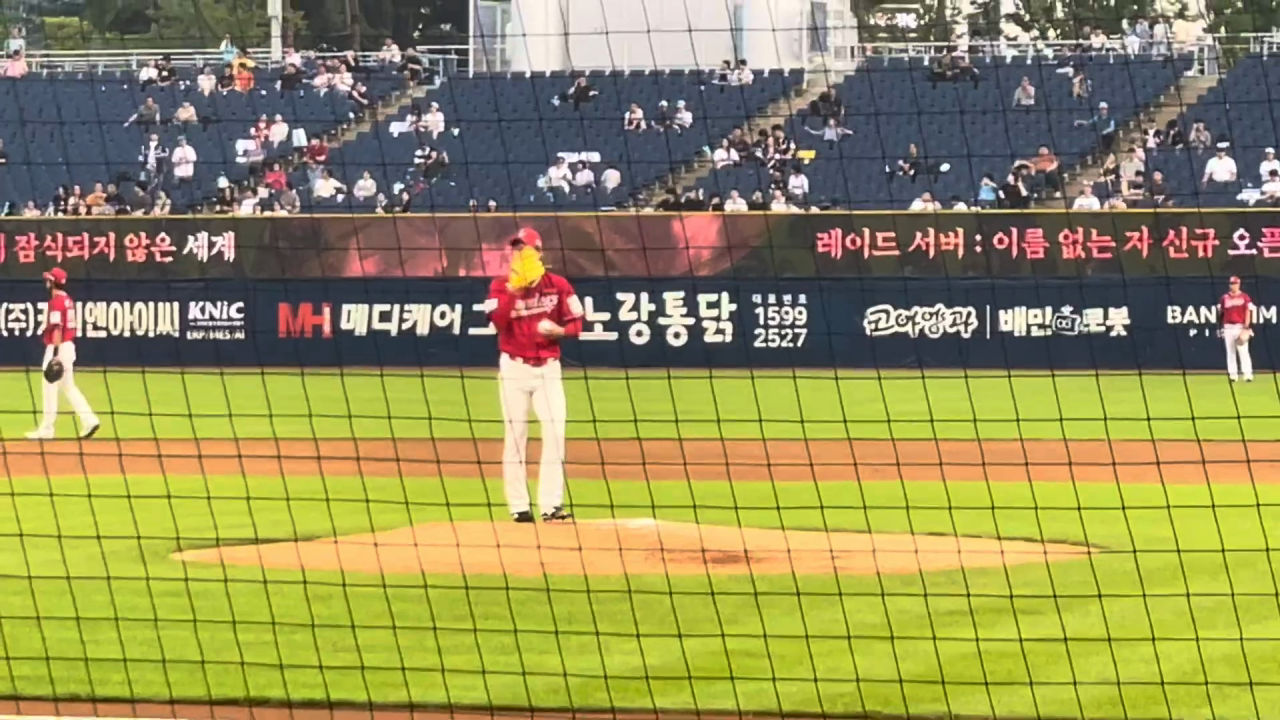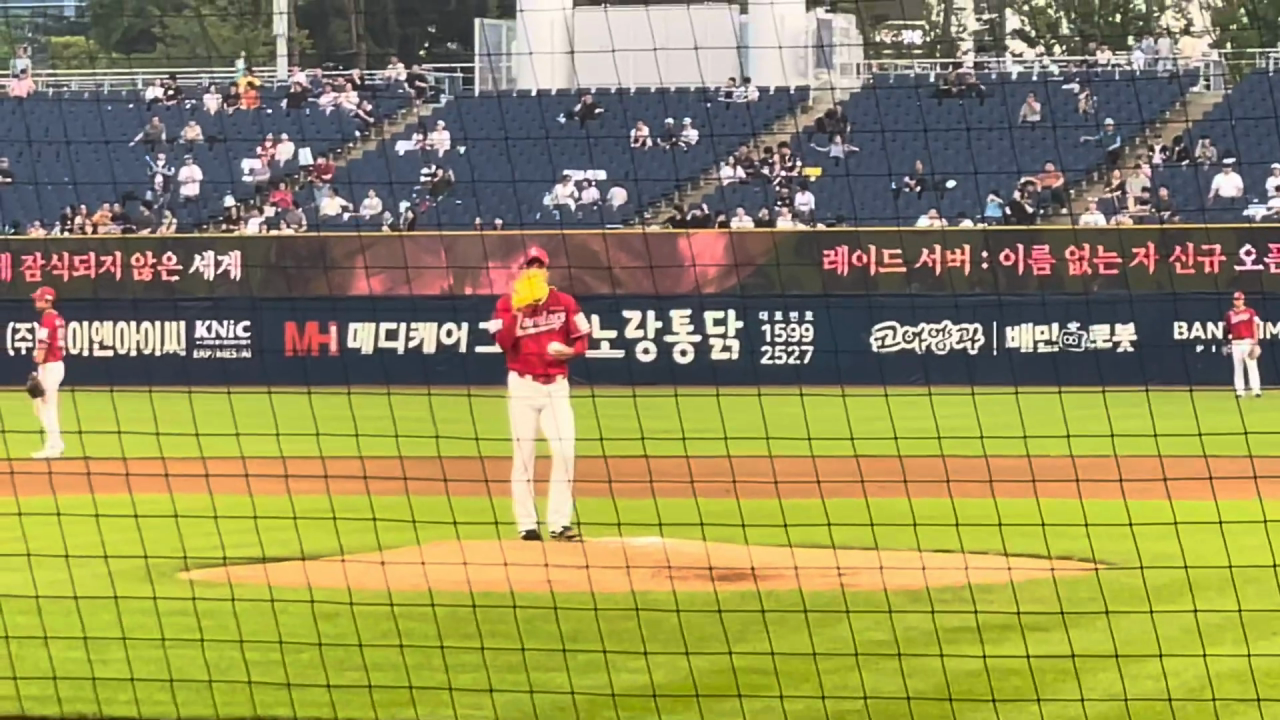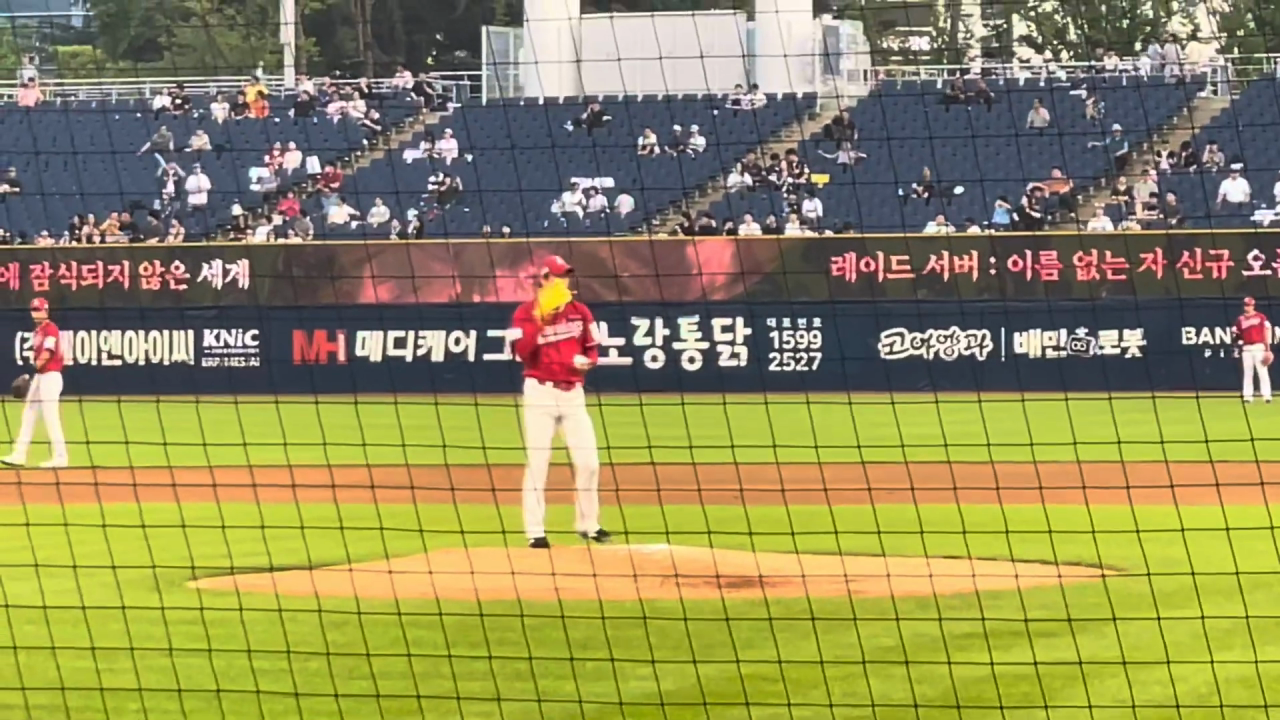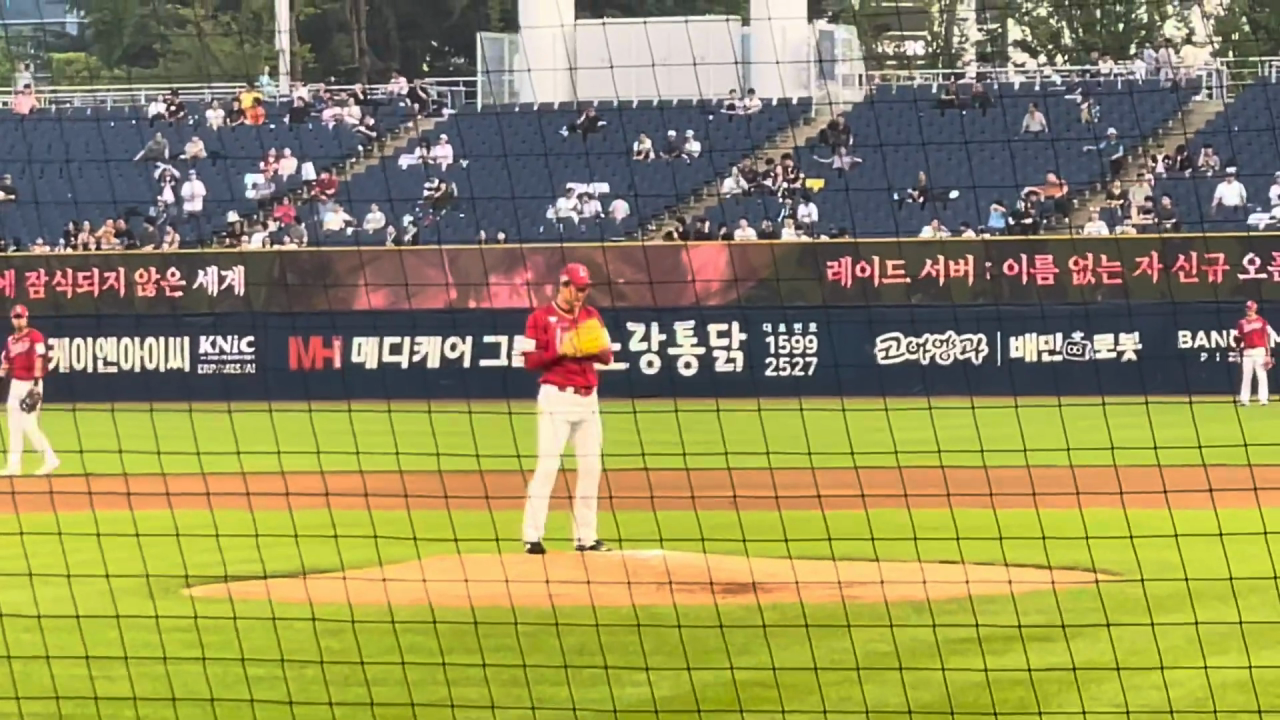
dt=0.3s
person 1, frame 1
left shoulder: (558, 285)
right shoulder: (500, 285)
left elbow: (576, 323)
right elbow: (499, 322)
left wrist: (561, 331)
right wrist: (513, 289)
left hip: (548, 368)
right hip: (514, 368)
left knee: (555, 434)
right knee: (515, 438)
left ankle: (551, 505)
right ankle: (518, 506)
person 1, frame 2
left shoulder: (565, 302)
right shoulder: (507, 304)
left elbow: (583, 340)
right elbow: (503, 343)
left wrist: (570, 351)
right wrist: (517, 310)
left hip: (556, 386)
right hip: (522, 386)
left knee: (565, 453)
right knee: (524, 456)
left ankle: (559, 522)
right ankle: (526, 525)
person 1, frame 3
left shoulder: (580, 311)
right shoulder: (525, 312)
left elbow: (593, 349)
right elbow: (522, 352)
left wrist: (589, 361)
right wrist: (539, 319)
left hip: (573, 393)
right hip: (539, 393)
left knee: (588, 462)
right knee: (537, 464)
left ankle: (588, 523)
right ankle: (535, 532)
person 1, frame 4
left shoulder: (591, 315)
right shoulder: (541, 317)
left elbow: (607, 357)
right elbow: (530, 361)
left wrist: (599, 348)
right wrist: (562, 350)
left hip: (588, 398)
right hip: (556, 398)
left knee: (590, 468)
right knee: (547, 467)
left ankle: (585, 536)
right ankle: (532, 536)
